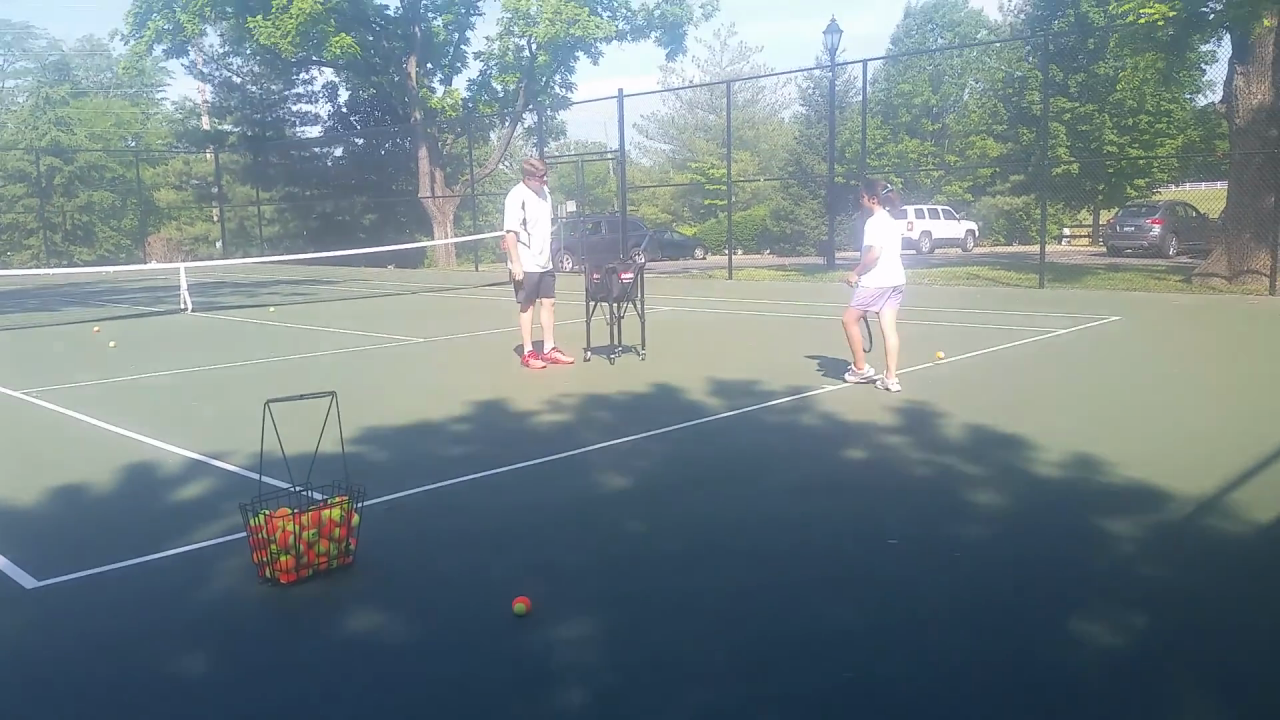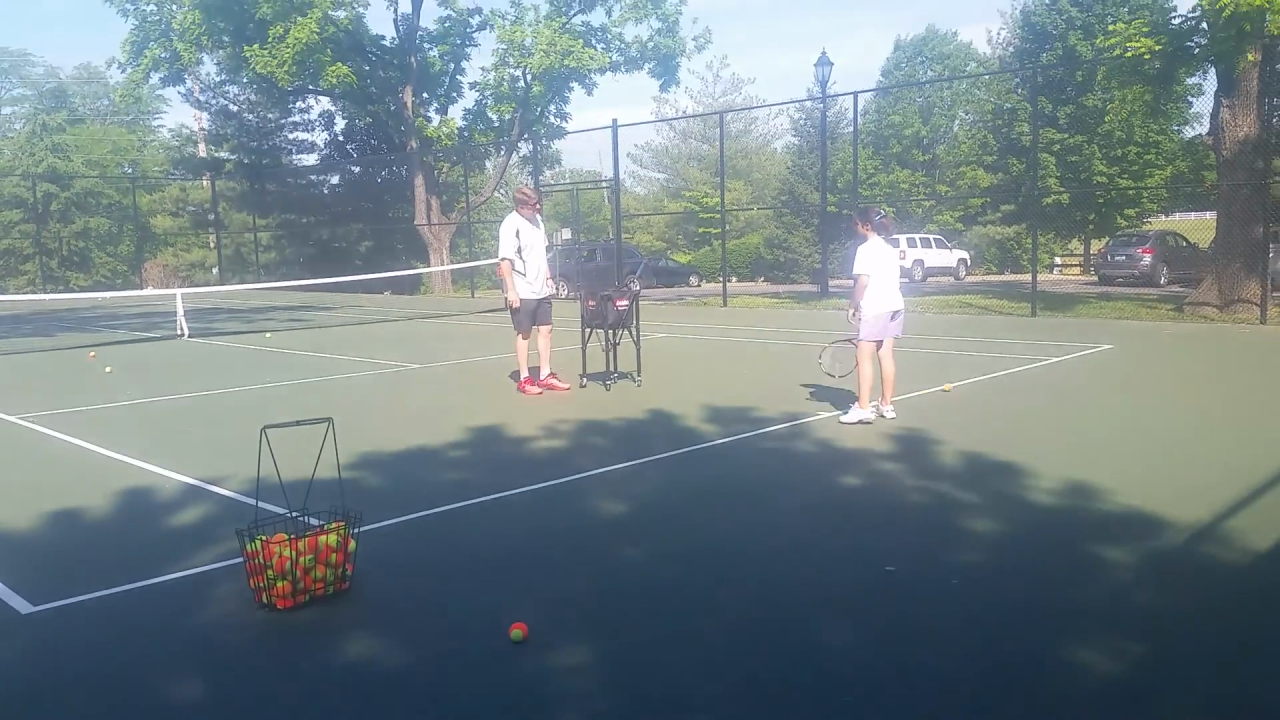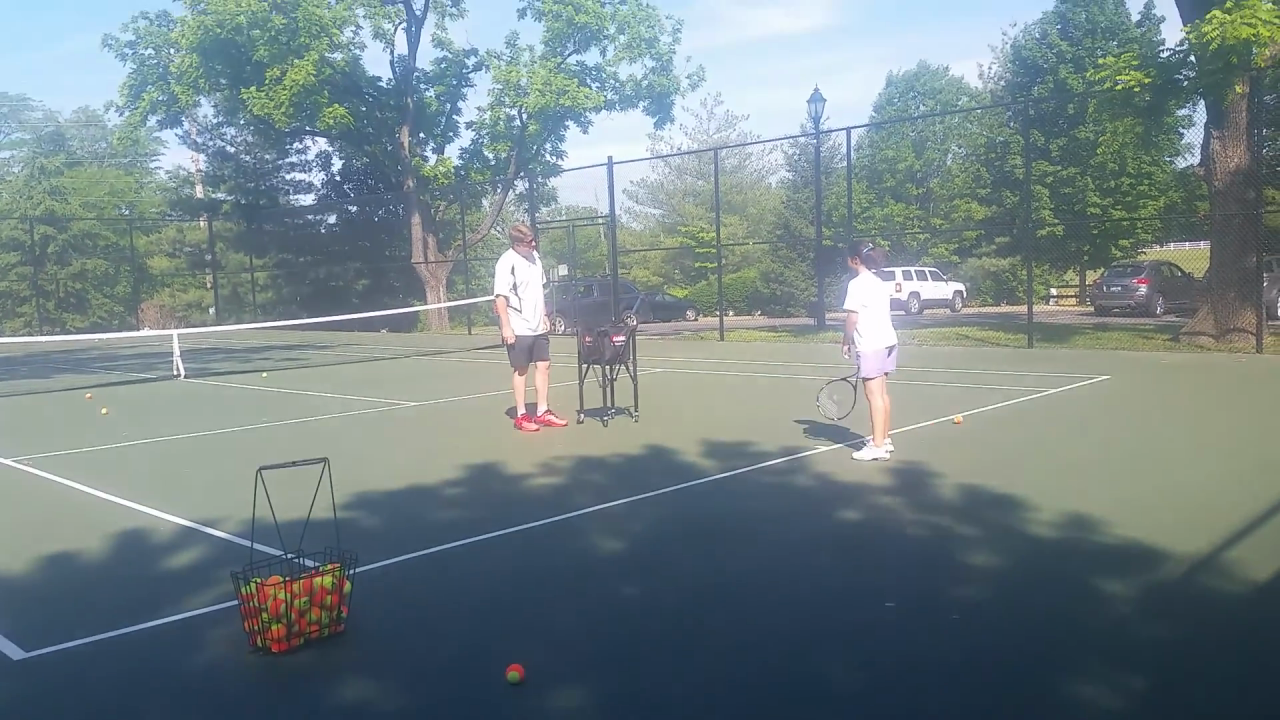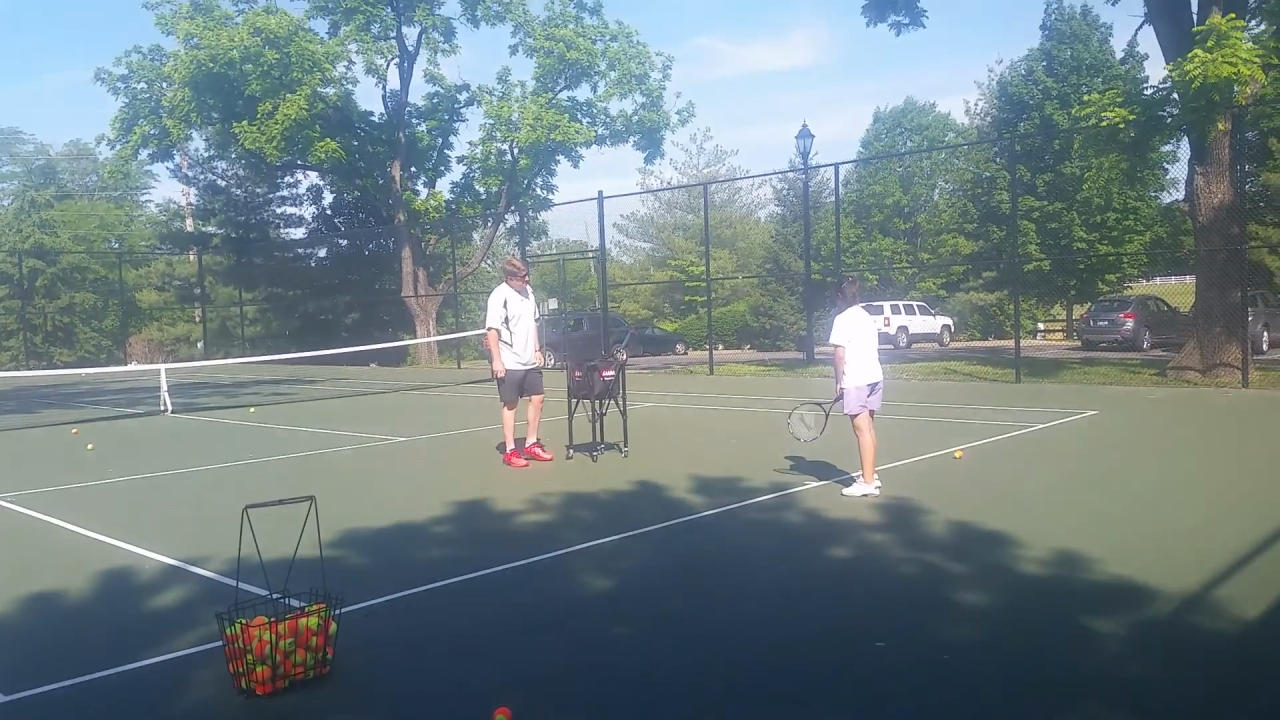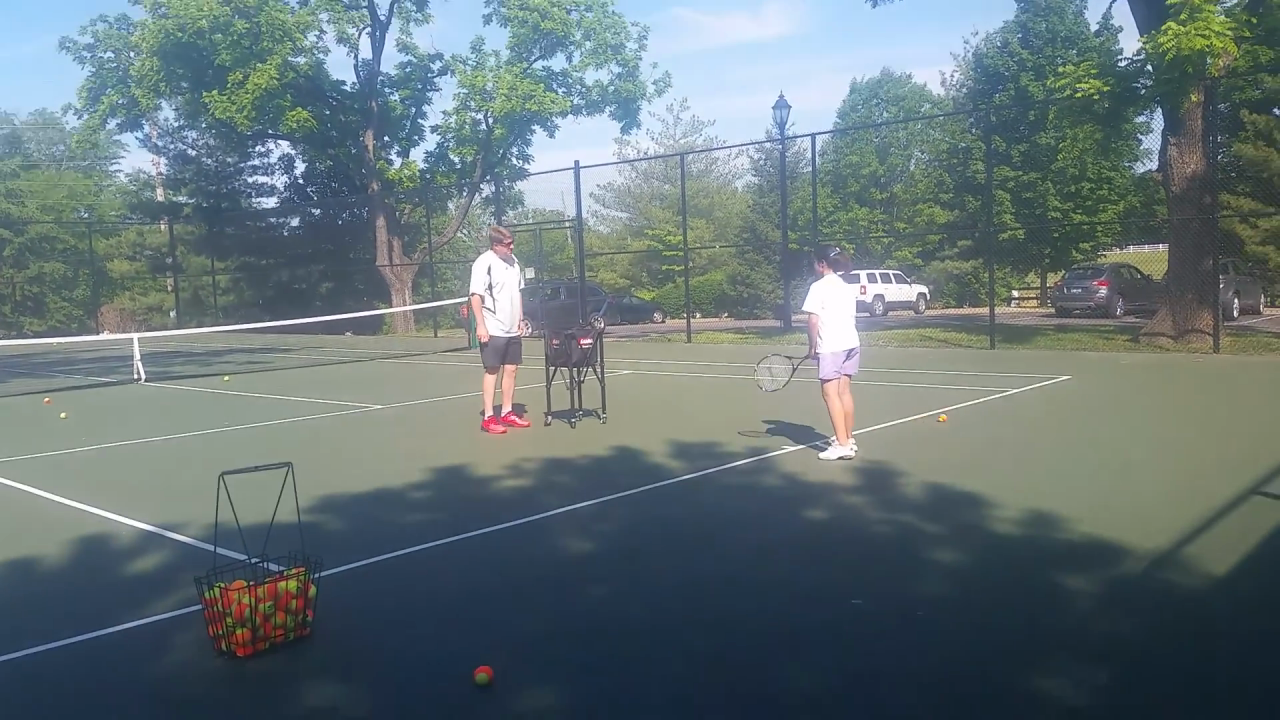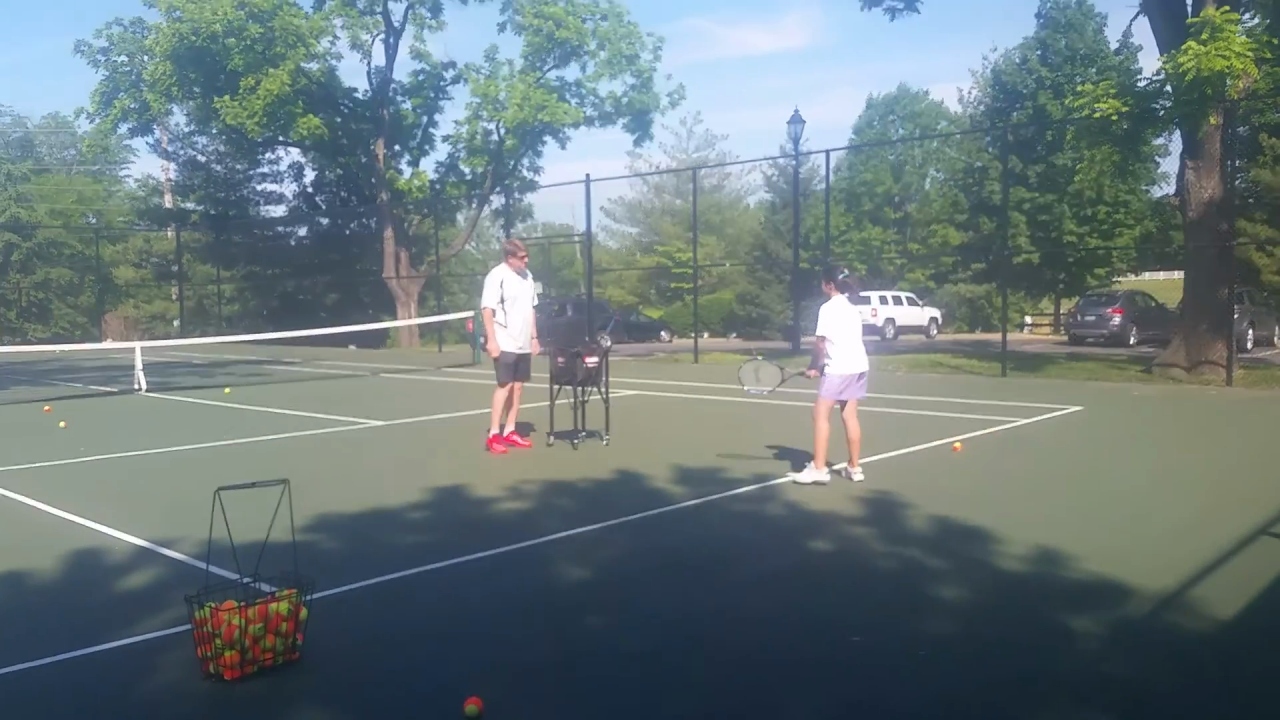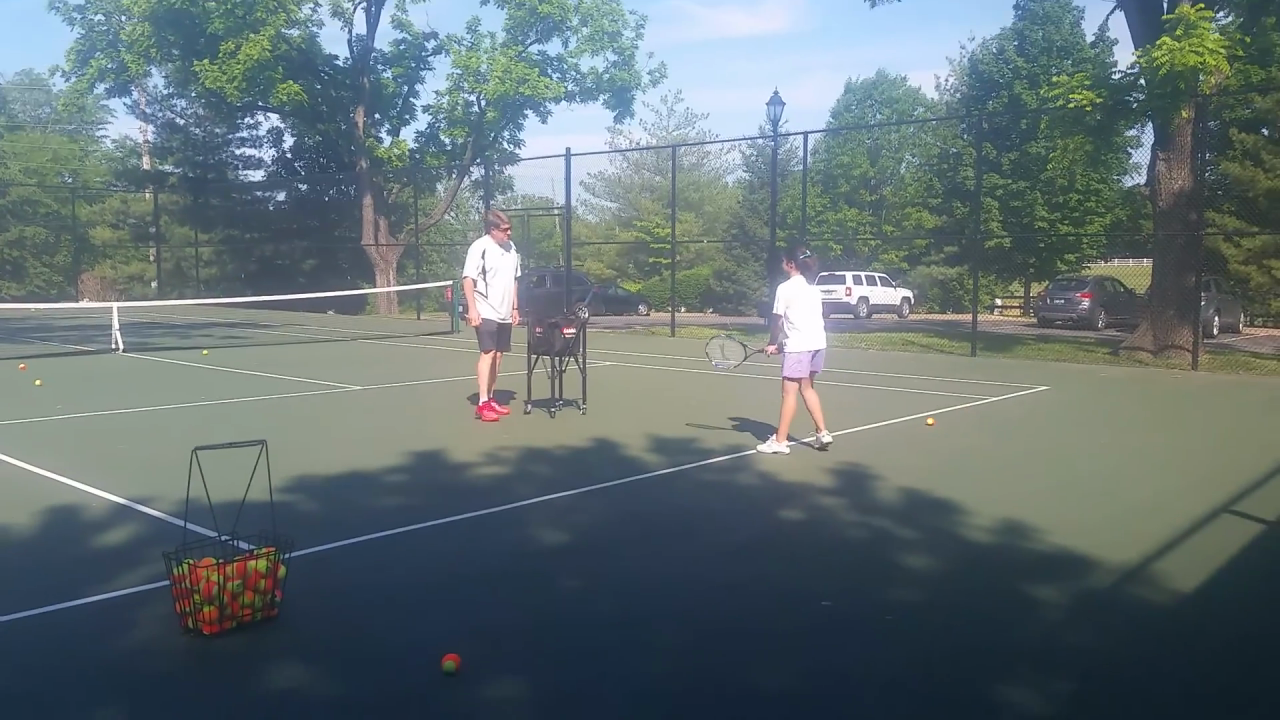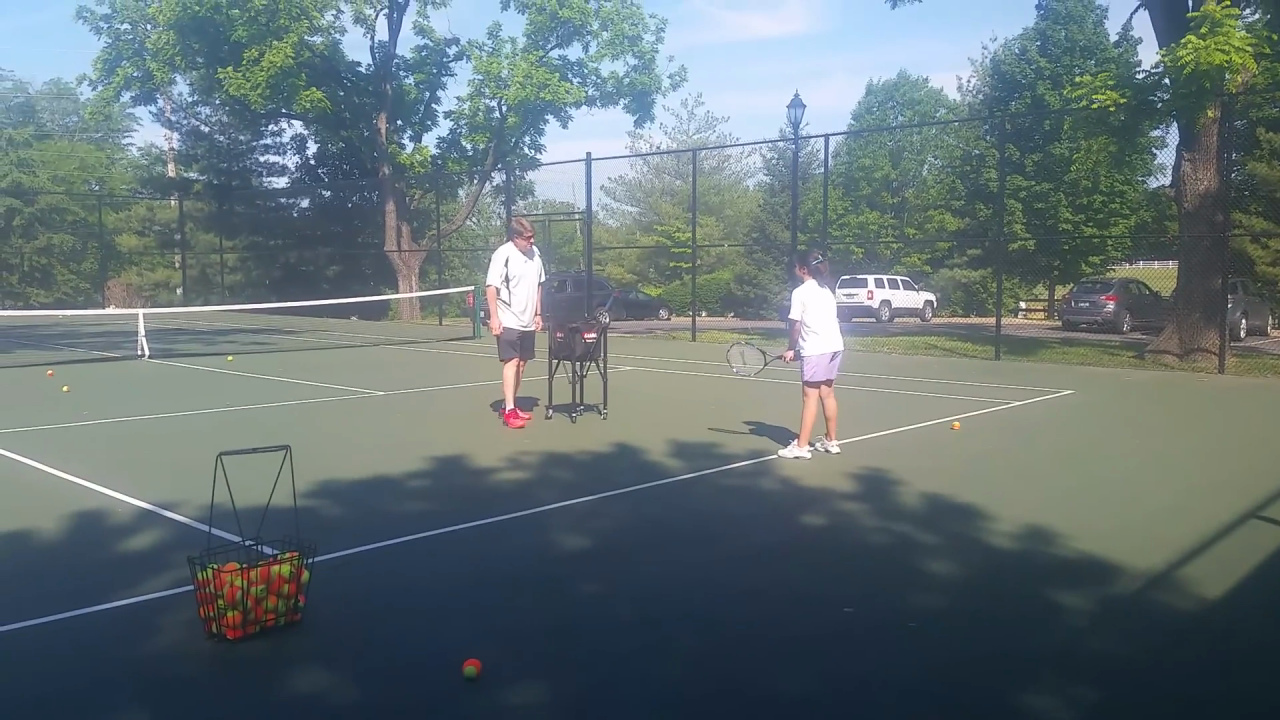
dt=0.3s
person 1, frame 1
left shoulder: (874, 222)
right shoulder: (892, 222)
left elbow: (874, 253)
left wrist: (855, 272)
right wrist: (861, 272)
left hip: (875, 281)
right hip: (896, 279)
left knee: (850, 320)
right knee: (889, 329)
left ankle: (861, 368)
right ankle: (891, 378)
person 1, frame 2
left shoulder: (865, 248)
right shoulder: (890, 249)
left elbow: (862, 282)
left wrist: (852, 306)
left hip: (875, 308)
right hip: (894, 305)
left knee: (864, 357)
right knee: (885, 355)
left ankle: (863, 408)
right ankle: (886, 405)
person 1, frame 3
left shoulder: (856, 283)
right shoulder: (879, 283)
left elbow: (852, 319)
left wrist: (846, 343)
left hip: (870, 344)
right hip: (888, 340)
left knee: (873, 394)
right knee: (881, 392)
left ankle: (878, 446)
right ankle: (884, 439)
person 1, frame 4
left shoulder: (842, 319)
right shoulder: (868, 318)
left elbow: (840, 354)
right elbow: (871, 350)
left wrist: (838, 380)
left hip: (855, 380)
right hip: (874, 376)
left knee: (862, 430)
right knee: (868, 427)
left ankle: (867, 483)
right ankle: (871, 475)
person 1, frame 5
left shoulder: (818, 287)
right shoulder: (848, 286)
left elbow: (813, 321)
right elbow: (850, 316)
left wrist: (812, 346)
left hip: (831, 346)
right hip: (851, 343)
left knee: (830, 395)
right knee: (843, 391)
left ankle: (842, 443)
right ankle: (848, 440)
person 1, frame 6
left shoulder: (828, 308)
right shoulder: (851, 307)
left elbow: (821, 344)
left wrist: (813, 367)
right wrist: (821, 365)
left hip: (838, 368)
right hip: (858, 365)
left knee: (821, 415)
right knee: (850, 416)
left ankle: (819, 467)
right ankle: (854, 467)
person 1, frame 7
left shoulder: (785, 288)
right shoulder: (812, 287)
left elbow: (778, 321)
right elbow: (815, 317)
left wrist: (772, 343)
right wrist: (780, 343)
left hip: (798, 346)
right hip: (817, 343)
left knee: (789, 392)
right knee: (807, 388)
left ankle: (780, 441)
right ankle: (822, 432)
person 1, frame 8
left shoulder: (800, 292)
right shoulder: (826, 290)
left elbow: (796, 326)
right elbow: (828, 320)
left wrist: (791, 349)
right wrist: (797, 348)
left hip: (816, 349)
right hip: (834, 345)
left knee: (810, 397)
right knee: (827, 394)
left ankle: (802, 446)
right ankle: (831, 441)
person 2, frame 1
left shoulder: (544, 191)
right shoulder: (517, 196)
right elbow: (510, 232)
right wrist: (515, 262)
left hip: (544, 262)
right hip: (526, 264)
left knee: (548, 302)
right knee: (527, 306)
left ankle: (549, 350)
right ankle: (528, 353)
person 2, frame 2
left shoulder: (537, 219)
right shoulder: (511, 225)
right elbow: (505, 260)
left wrist: (548, 277)
right wrist: (511, 290)
left hip: (541, 289)
right hip: (522, 291)
left knee: (545, 329)
right knee: (524, 333)
left ankle: (545, 376)
right ankle: (524, 379)
person 2, frame 3
left shoulder: (534, 257)
right shoulder: (506, 263)
right elbow: (500, 296)
left wrist: (544, 315)
right wrist: (506, 326)
left hip: (538, 326)
right hip: (518, 328)
left knee: (543, 366)
right knee: (521, 370)
left ankle: (543, 413)
right ankle: (521, 416)
person 2, frame 4
left shoulder: (528, 291)
right shoulder: (499, 296)
right elbow: (491, 330)
left wrist: (537, 349)
right wrist: (496, 359)
left hip: (529, 360)
right hip: (509, 362)
left knee: (537, 398)
right knee: (511, 404)
left ankle: (531, 444)
right ankle: (510, 451)
person 2, frame 5
left shoulder: (513, 261)
right shoulder: (484, 263)
right elbow: (475, 295)
left wrist: (520, 318)
right wrist: (480, 325)
left hip: (512, 328)
right hip: (493, 329)
left knee: (511, 369)
right knee: (493, 371)
left ankle: (507, 413)
right ankle: (488, 417)
person 2, frame 6
left shoulder: (527, 276)
right shoulder: (497, 276)
right elbow: (487, 309)
left wrist: (534, 336)
right wrist: (491, 339)
left hip: (523, 344)
right hip: (504, 344)
left knee: (517, 387)
right knee: (504, 386)
left ankle: (509, 432)
right ankle: (493, 435)
person 2, frame 7
left shoulder: (511, 247)
right shoulder: (480, 247)
right elbow: (468, 279)
left wrist: (515, 307)
right wrist: (472, 308)
left hip: (504, 313)
right hip: (485, 313)
left knee: (497, 355)
right knee: (487, 353)
left ankle: (489, 399)
right ankle: (482, 403)
person 2, frame 8
left shoulder: (534, 253)
right shoulder: (503, 254)
right elbow: (491, 287)
left wrist: (538, 313)
right wrist: (494, 317)
left hip: (527, 321)
right hip: (508, 321)
left knee: (521, 363)
right knee: (511, 362)
left ankle: (510, 405)
right ankle: (509, 411)
